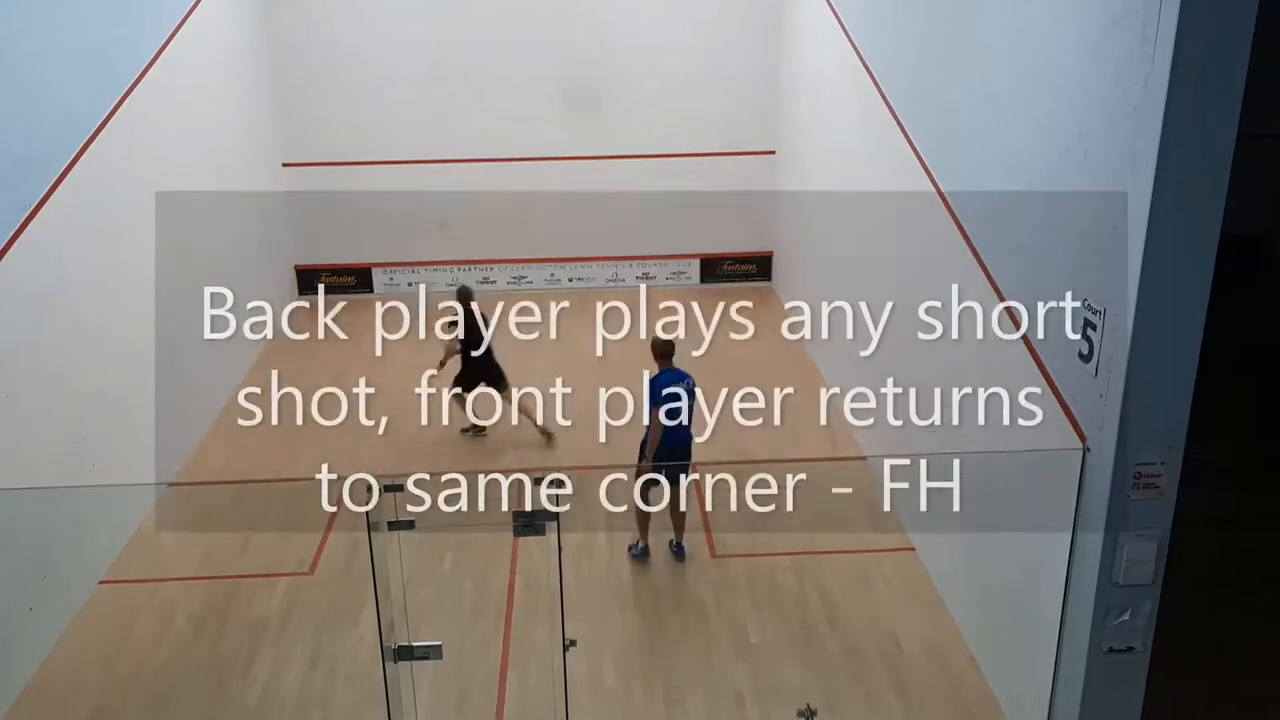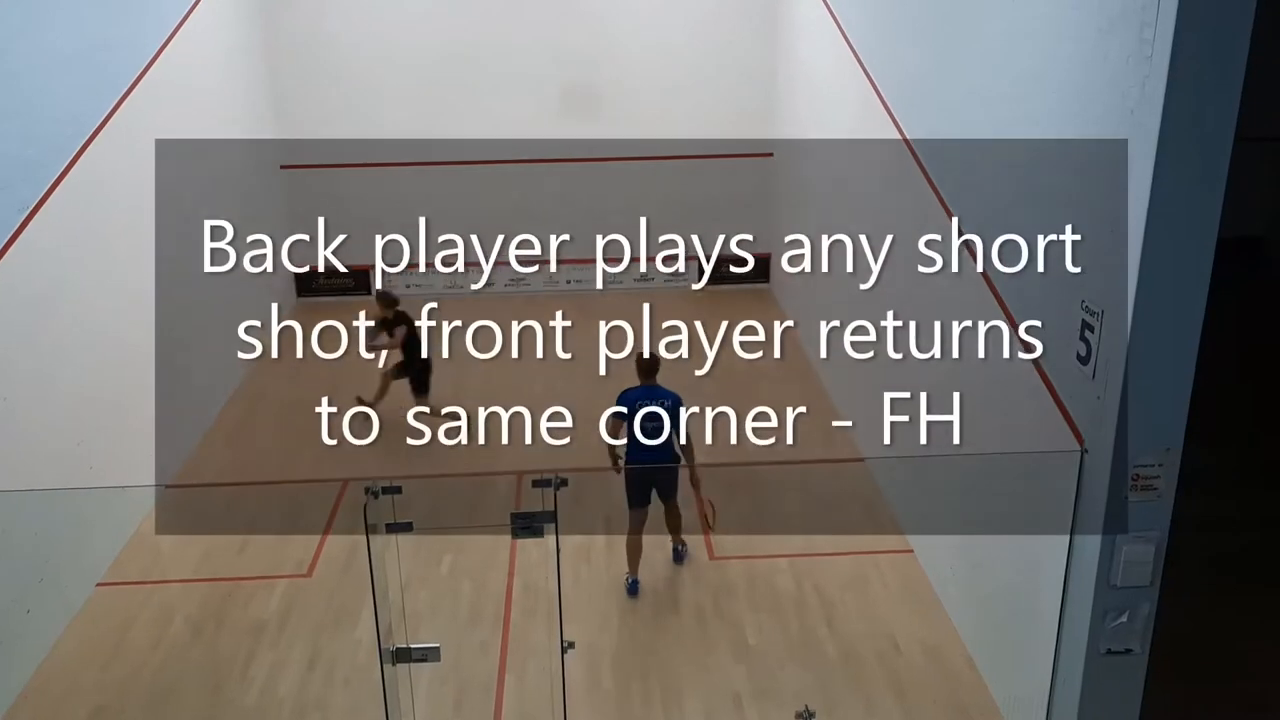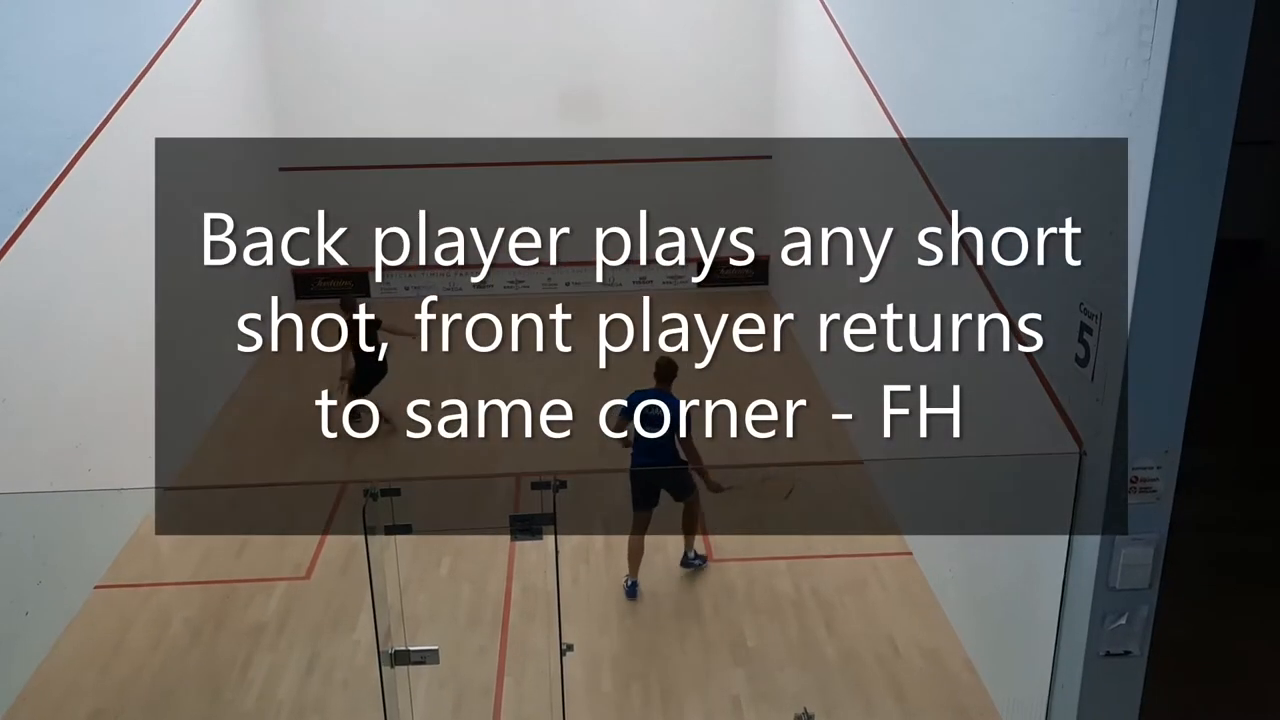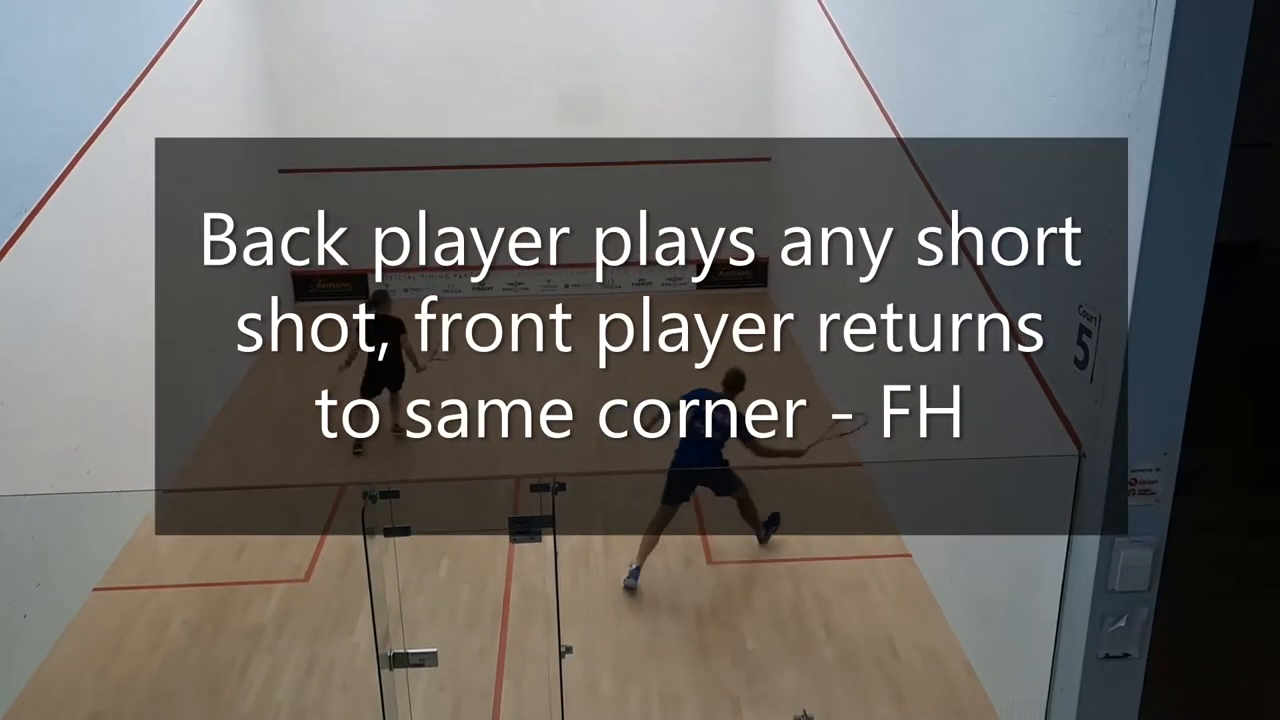
dt=0.4s
person 1, frame 1
left shoulder: (657, 382)
right shoulder: (688, 380)
left elbow: (656, 422)
left wrist: (648, 458)
left hip: (658, 447)
right hip: (682, 444)
left knee: (644, 491)
right knee: (677, 493)
left ankle: (641, 545)
right ankle: (679, 544)
person 1, frame 2
left shoulder: (628, 397)
right shoulder: (673, 399)
left elbow: (612, 432)
right elbow: (683, 438)
left wrist: (614, 458)
right wrist: (693, 470)
left hip: (637, 464)
right hip: (666, 462)
left knee: (636, 522)
right knee: (671, 505)
left ankle: (632, 579)
right ankle: (678, 549)
person 1, frame 3
left shoulder: (637, 398)
right shoulder: (679, 408)
left elbow: (617, 427)
right elbow: (688, 449)
left wrist: (626, 440)
right wrist: (707, 479)
left hip: (641, 468)
right hip: (670, 468)
left knee: (639, 525)
right knee: (692, 500)
left ankle: (632, 582)
right ankle: (689, 555)
person 1, frame 4
left shoulder: (699, 396)
right shoulder: (735, 417)
left elbow: (671, 408)
right elbow: (758, 450)
left wrist: (650, 422)
right wrist: (790, 453)
left hip: (682, 465)
right hip: (711, 467)
left knee: (661, 518)
right knee: (742, 493)
left ankle: (635, 570)
right ankle: (762, 531)
